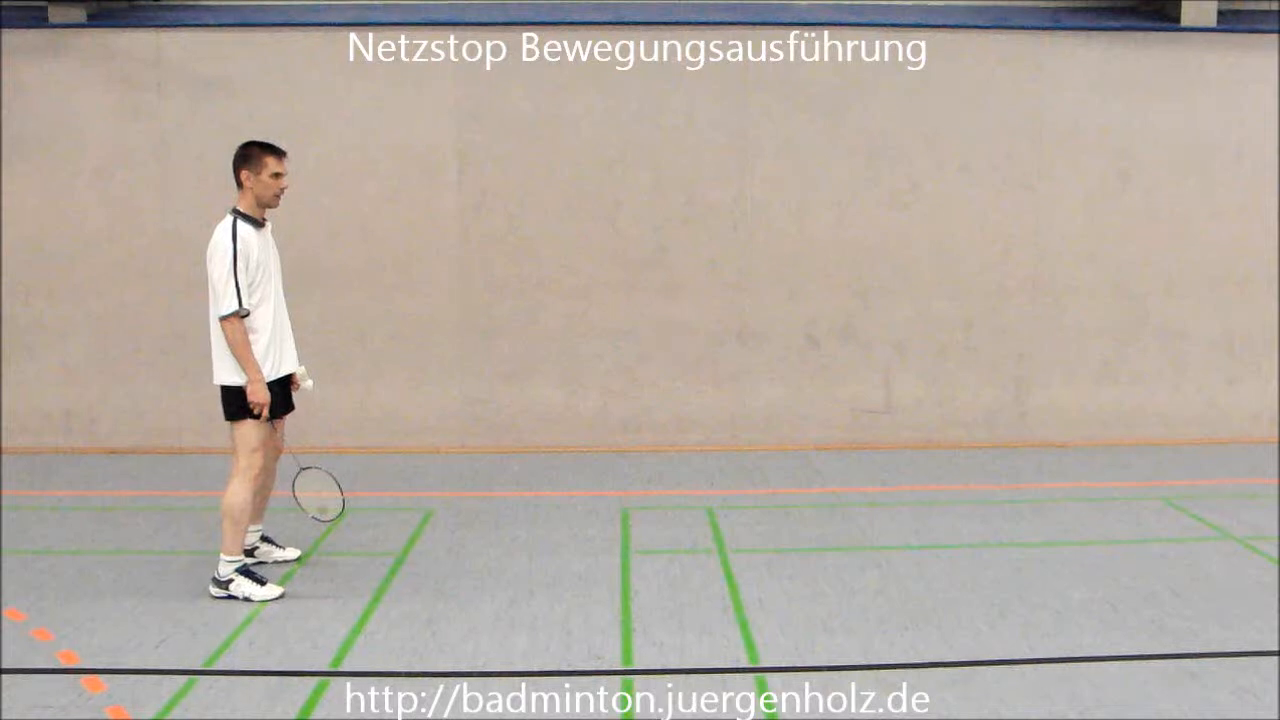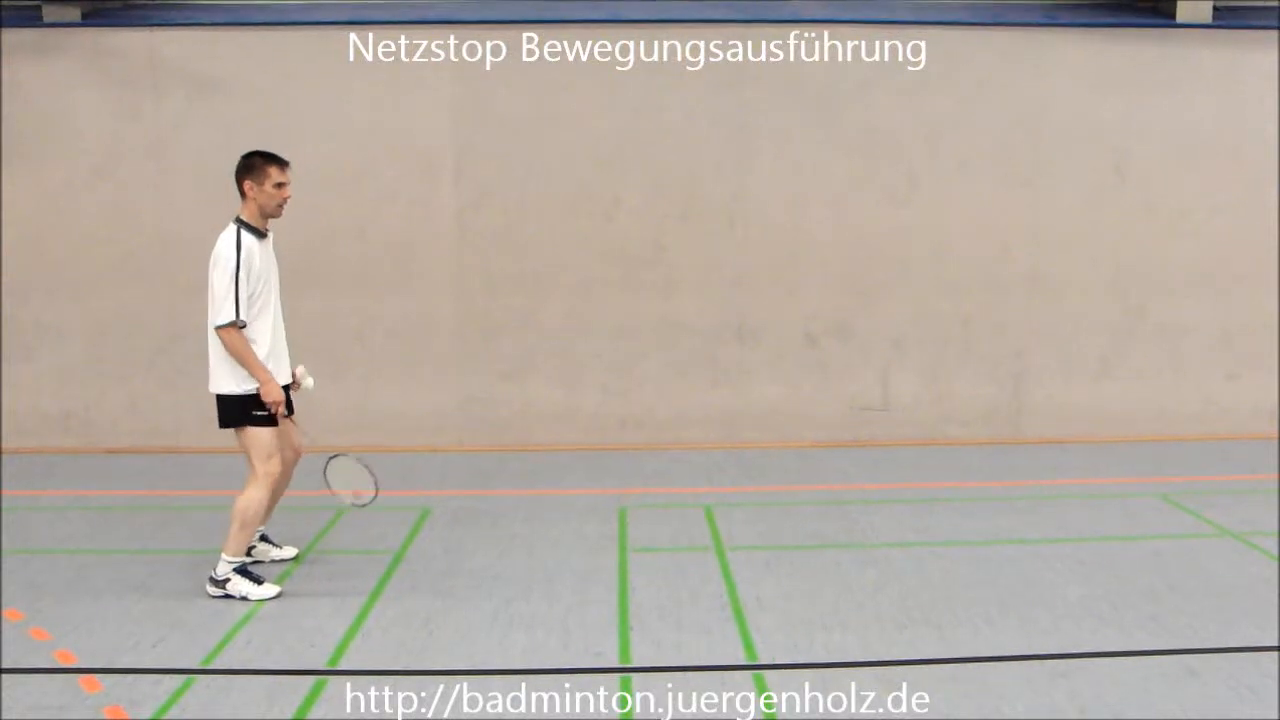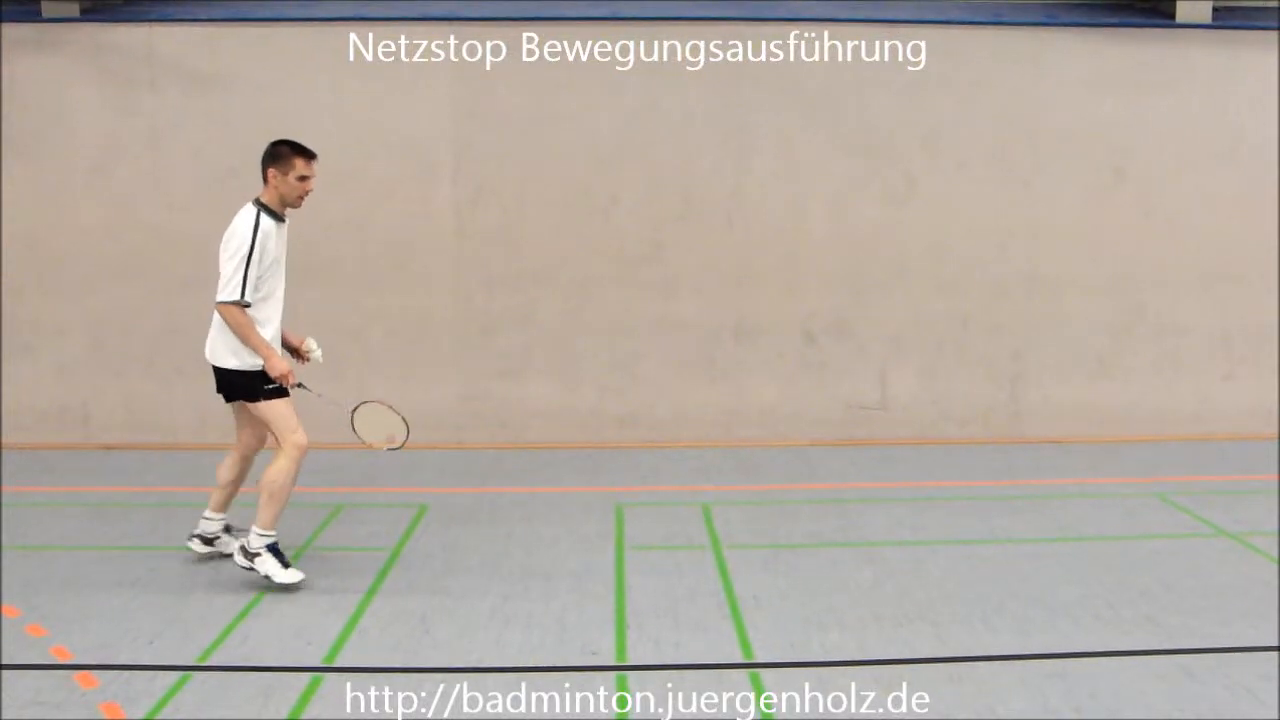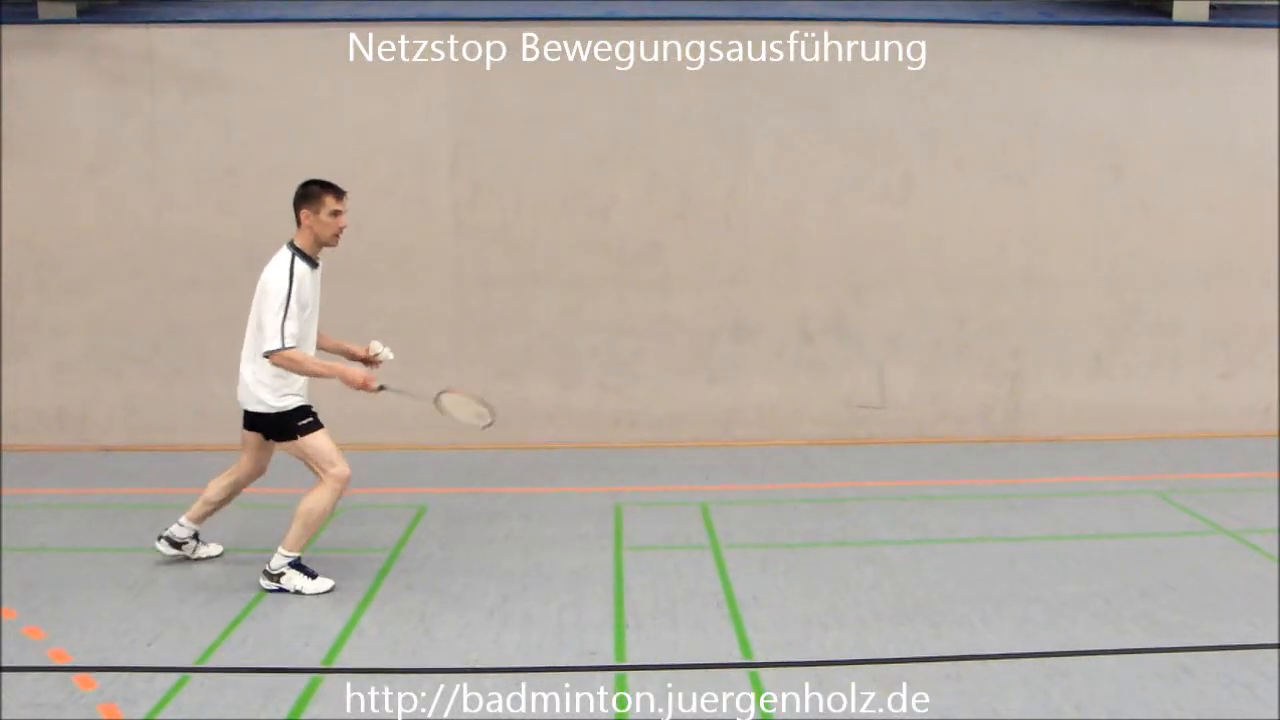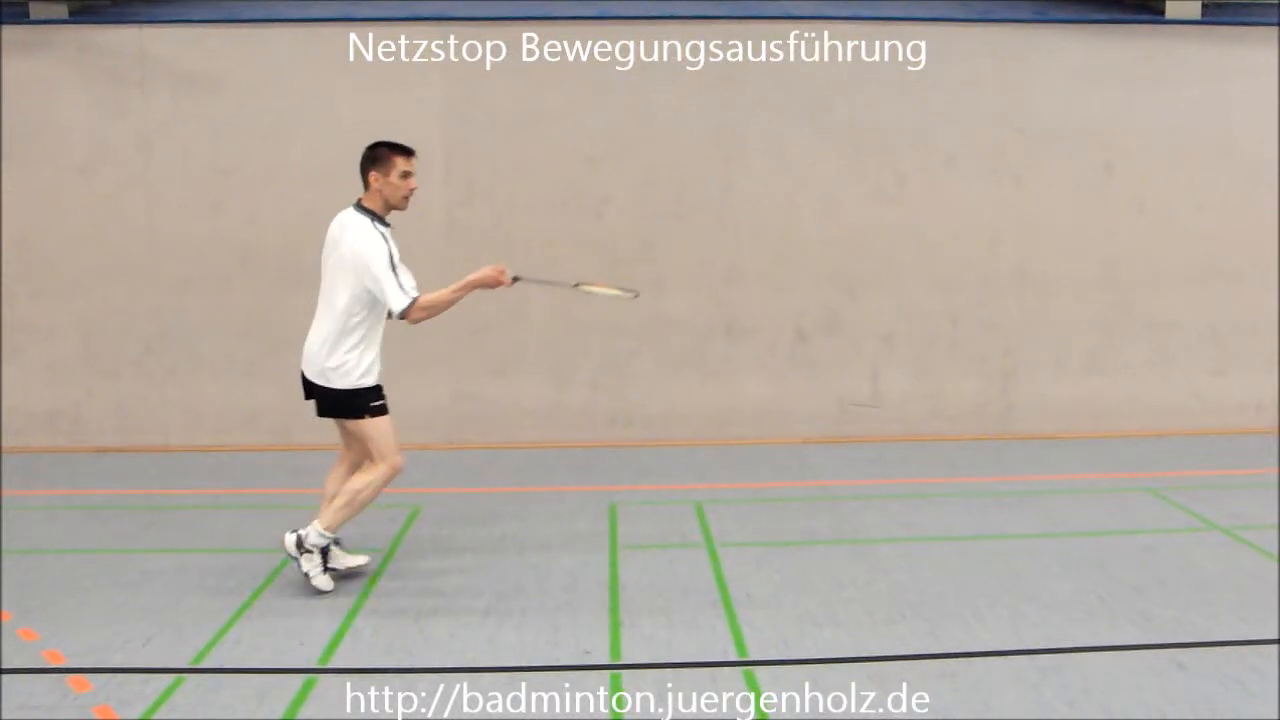
dt=1s
person 1, frame 1
left shoulder: (261, 231)
right shoulder: (232, 237)
right elbow: (229, 317)
left wrist: (285, 364)
right wrist: (254, 378)
left hip: (272, 370)
right hip: (248, 378)
left knee: (270, 454)
right knee: (249, 466)
left ankle: (252, 539)
right ankle: (228, 572)
person 1, frame 2
left shoulder: (262, 239)
right shoulder: (234, 247)
right elbow: (226, 326)
left wrist: (280, 369)
right wrist: (264, 380)
left hip: (268, 377)
right hip: (245, 385)
left knee: (289, 453)
right knee: (267, 470)
left ankle: (253, 538)
right ankle: (227, 571)
person 1, frame 3
left shoulder: (275, 223)
right shoulder: (251, 228)
right elbow: (227, 304)
left wrist: (285, 338)
right wrist: (270, 354)
left hip: (251, 357)
right hip: (245, 360)
left knee: (250, 443)
right knee: (294, 443)
left ankle: (210, 529)
right ankle: (259, 545)
person 1, frame 4
left shoulder: (306, 265)
right shoulder: (287, 274)
right elbow: (279, 353)
left wrist: (347, 350)
right wrist: (341, 372)
left hip: (267, 394)
right hip: (277, 398)
left knee: (248, 469)
right knee: (336, 474)
left ankle: (180, 534)
right ankle: (281, 568)
person 1, frame 5
left shoulder: (345, 222)
right shoulder: (371, 240)
right elbow: (413, 310)
left wrist: (381, 306)
right wrist: (474, 282)
left hip: (327, 363)
right hip: (346, 371)
left knee: (357, 453)
right knee: (387, 462)
left ankle: (320, 544)
right ankle: (313, 537)
